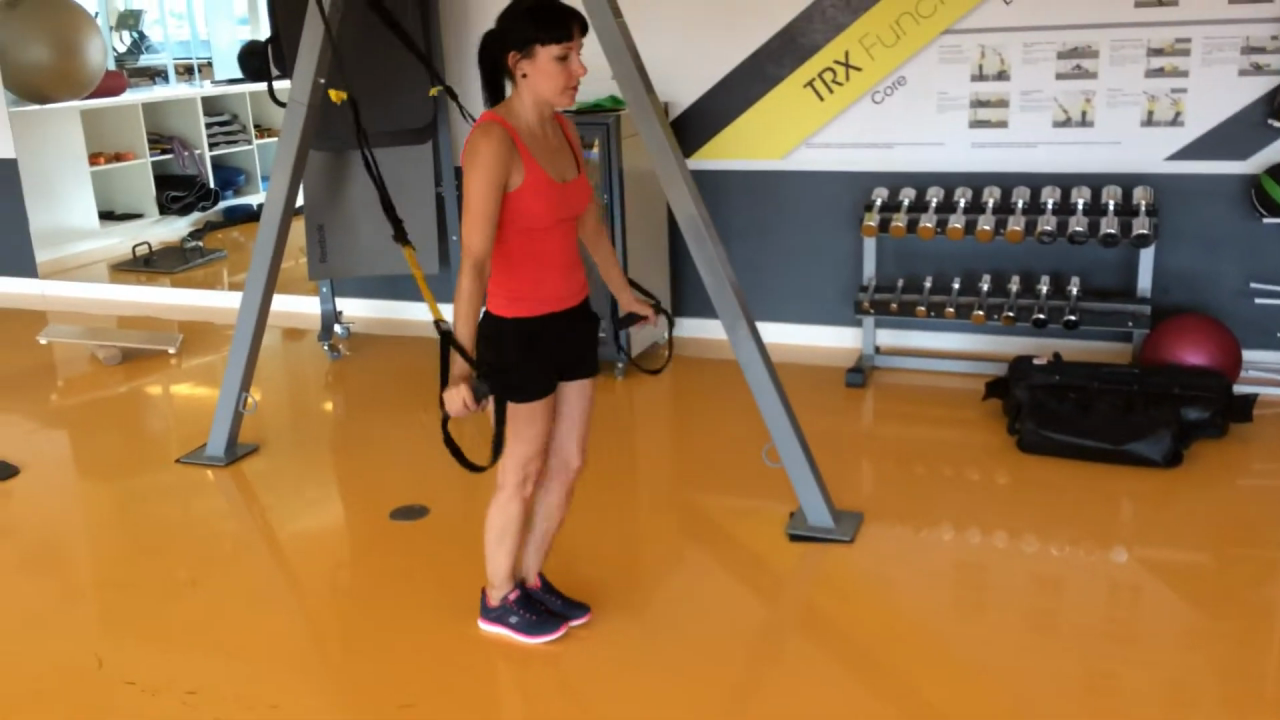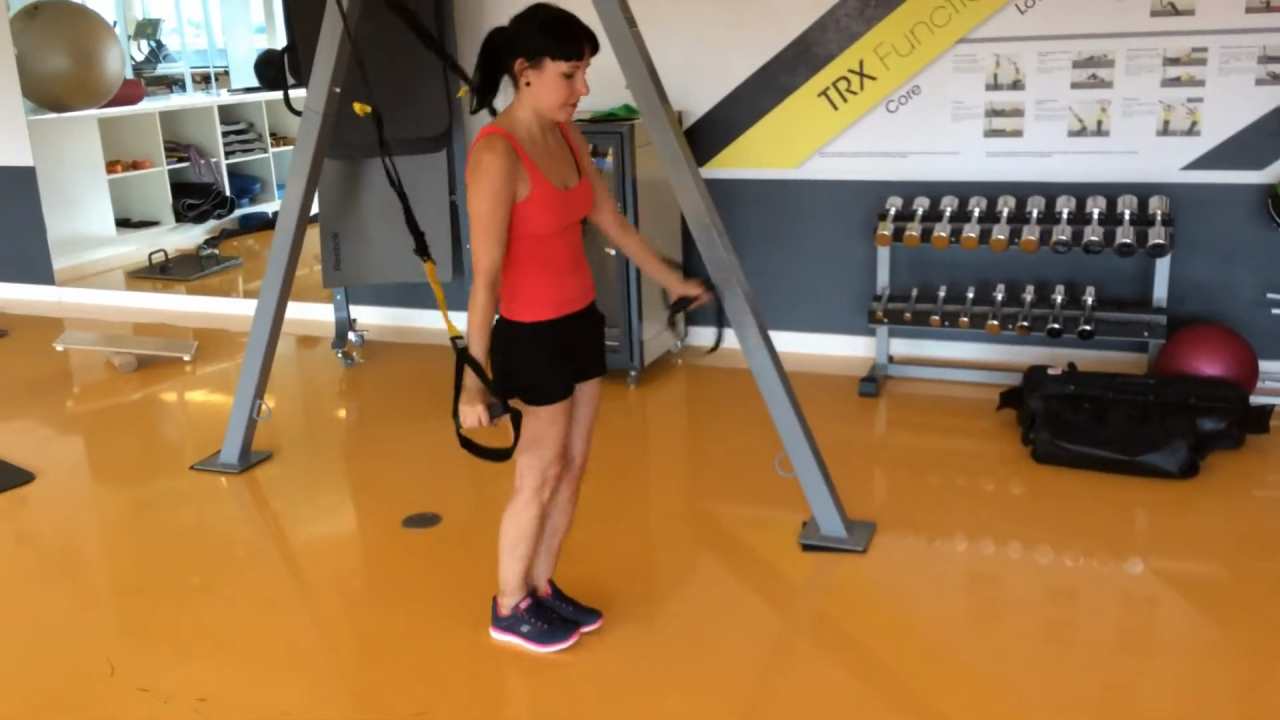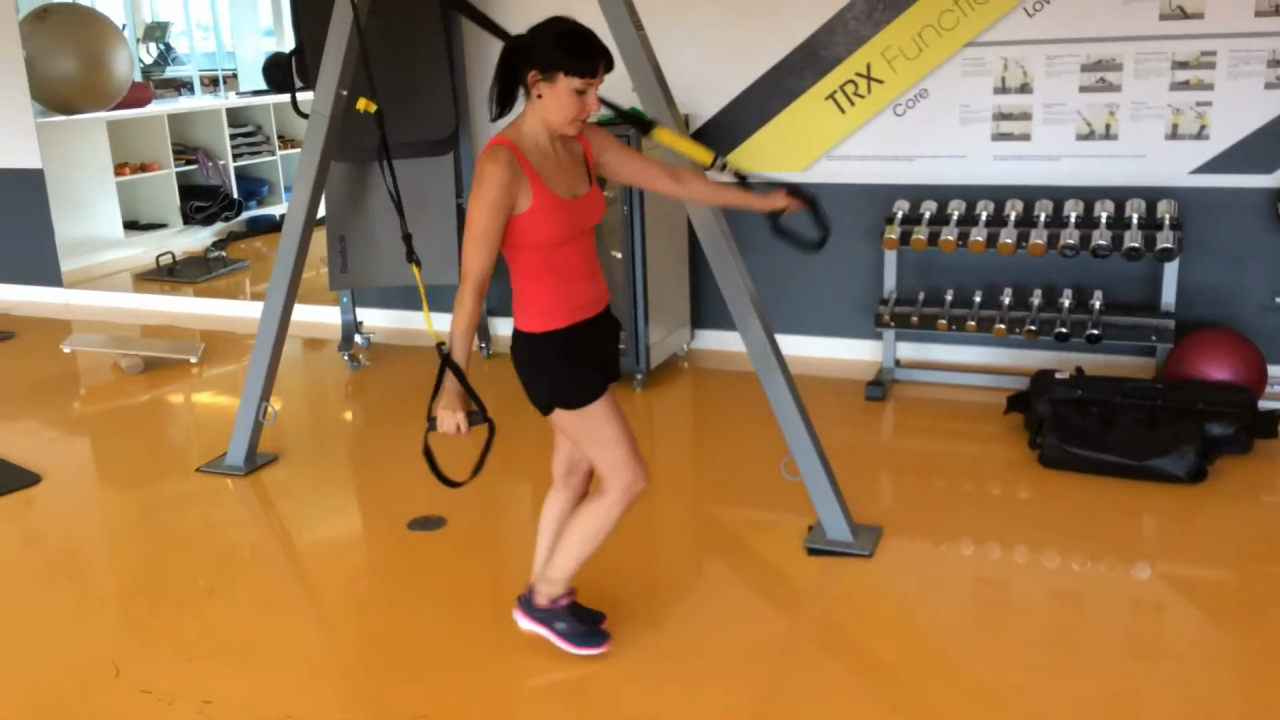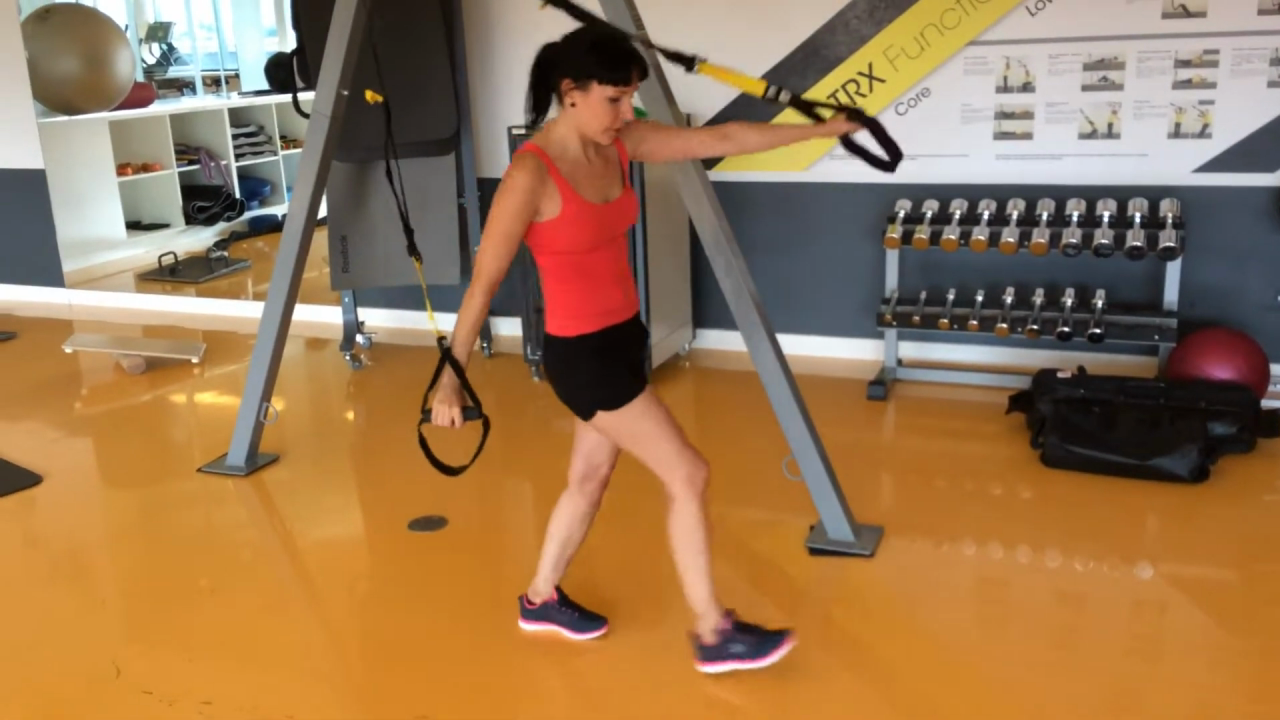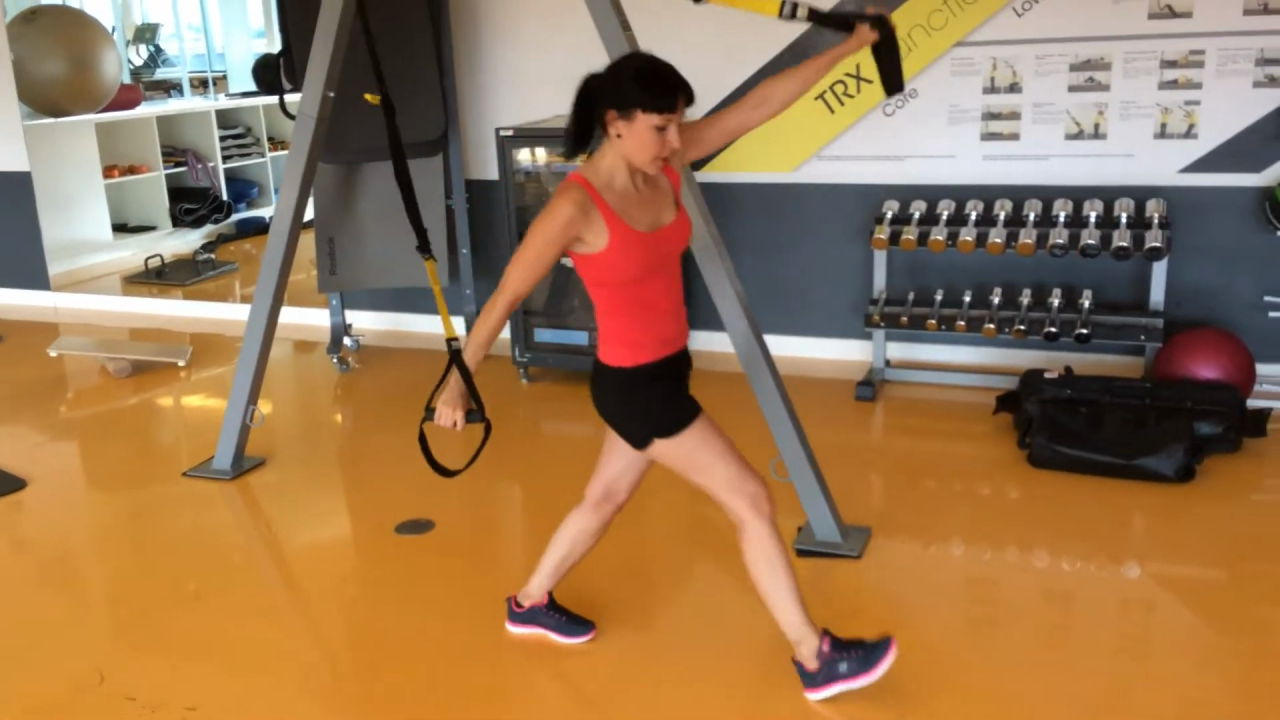
dt=0.2s
person 1, frame 1
left shoulder: (562, 129)
right shoulder: (493, 141)
right elbow: (475, 258)
left wrist: (624, 292)
right wrist: (461, 365)
left hip: (572, 322)
right hip: (518, 333)
left knee: (564, 469)
right knee: (520, 478)
left ankle: (530, 581)
right ankle: (498, 600)
person 1, frame 2
left shoulder: (563, 135)
right shoulder: (495, 153)
left elbow: (609, 216)
right elbow: (486, 272)
left wrist: (667, 276)
right wrist: (477, 379)
left hip: (579, 324)
right hip: (531, 338)
left knee: (570, 472)
right knee: (540, 482)
left ankle: (540, 590)
right ankle: (509, 608)
person 1, frame 3
left shoulder: (582, 141)
right shoulder: (502, 166)
left elbow: (666, 178)
right elbow: (472, 282)
left wrist: (753, 199)
right wrist: (454, 384)
left hip: (595, 331)
right hip: (551, 348)
left knee: (575, 474)
right knee: (628, 481)
left ankle: (539, 593)
right ankle: (546, 598)
person 1, frame 4
left shoulder: (619, 144)
right shoulder: (531, 175)
left elbow: (718, 141)
right elbow: (483, 284)
left wrist: (814, 129)
right wrist: (451, 378)
left hip: (621, 339)
right hip: (582, 354)
left knee: (590, 477)
right knee: (690, 478)
left ankle: (542, 599)
right ankle: (713, 633)
person 1, frame 5
left shoulder: (659, 168)
right shoulder: (575, 205)
left elbow: (757, 106)
right elbow: (506, 296)
left wrist: (843, 49)
right wrist: (457, 383)
left hip: (666, 370)
right hip: (633, 387)
left knee: (604, 497)
right knee: (753, 503)
left ankle: (530, 602)
right ankle: (815, 657)
